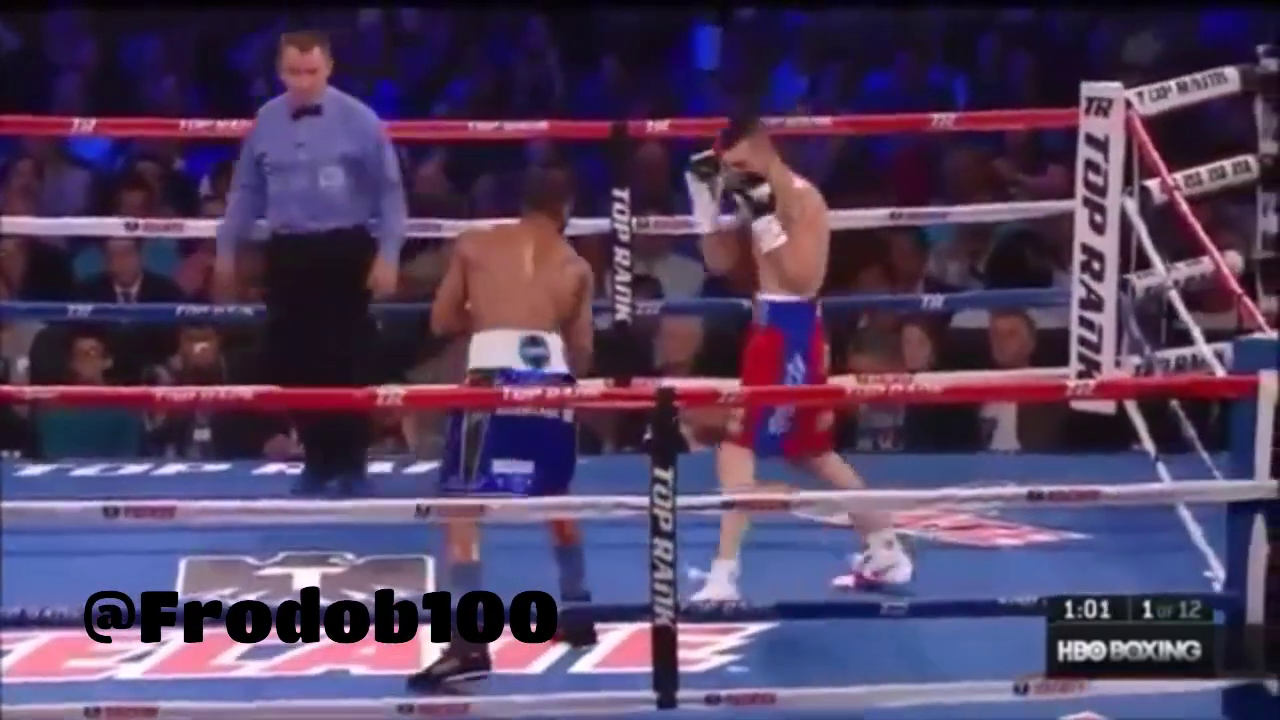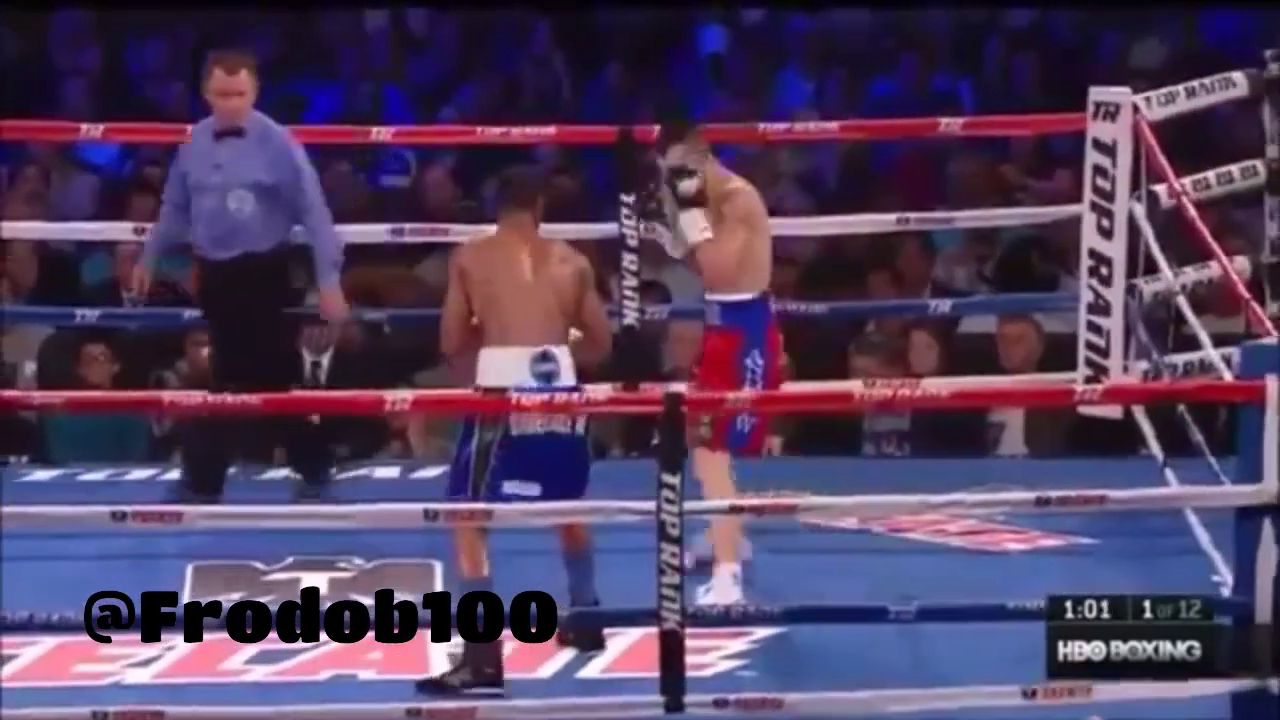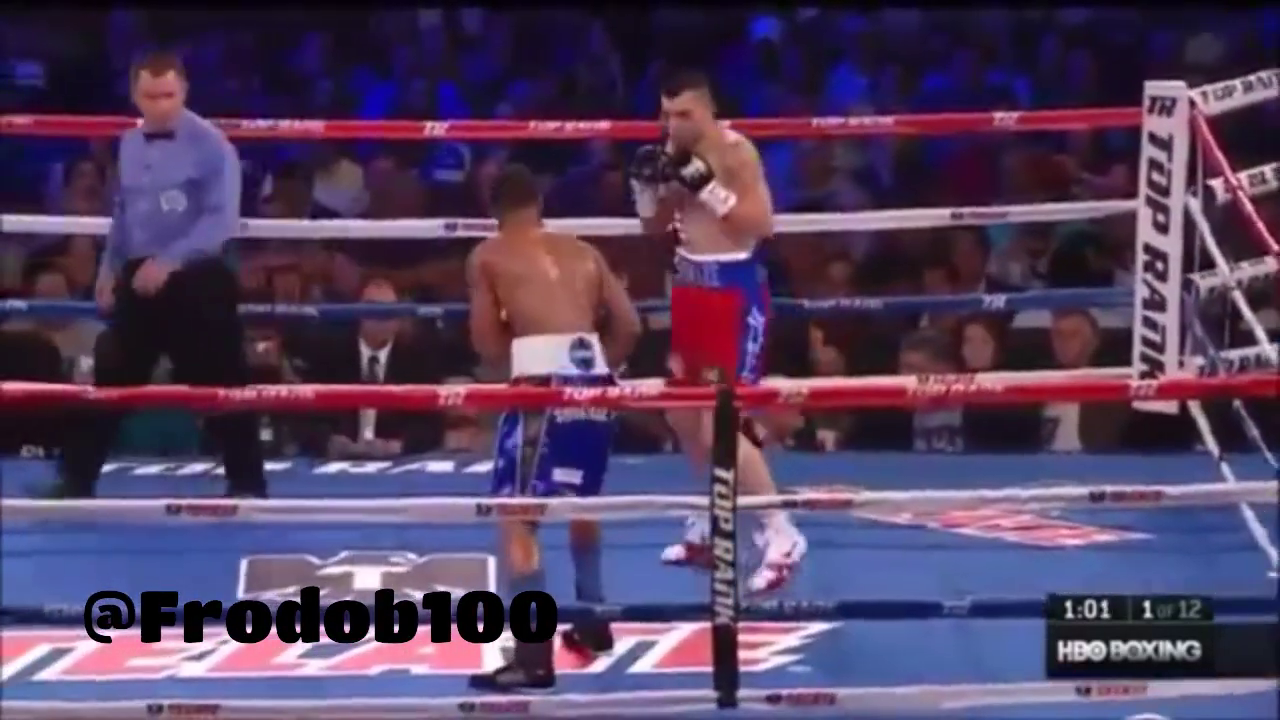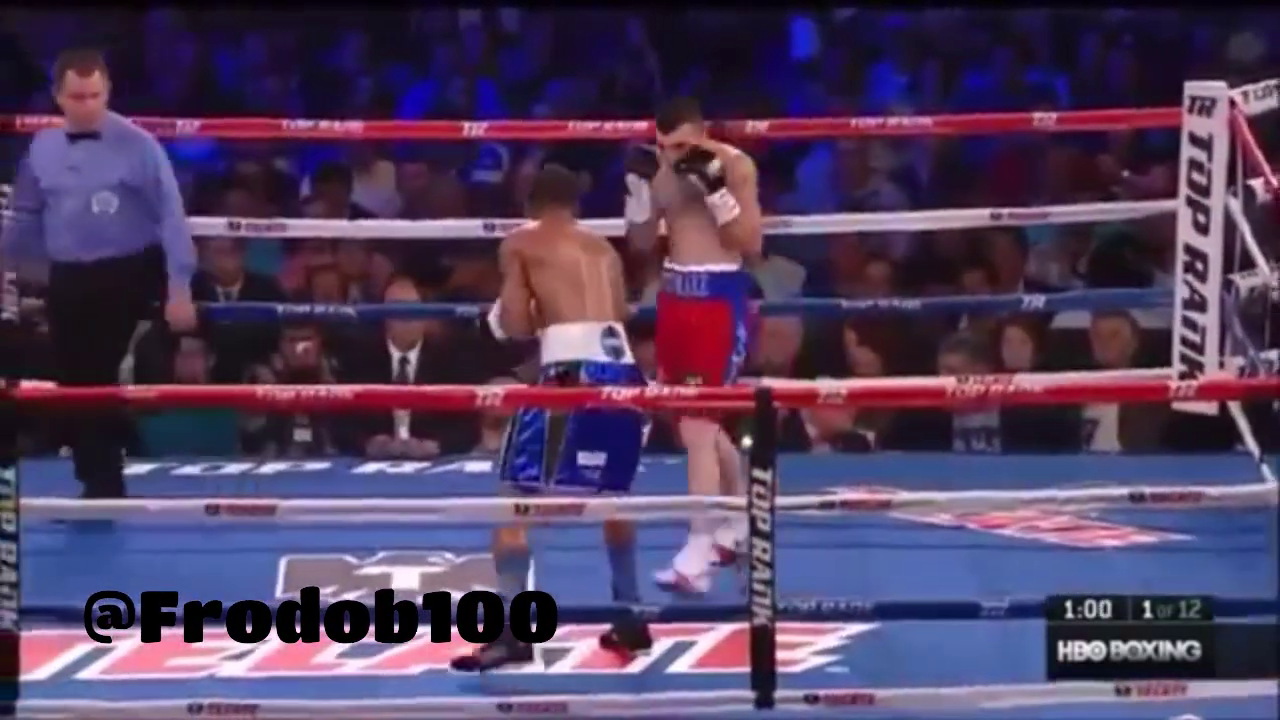
dt=0.4s
person 1, frame 1
left shoulder: (473, 244)
right shoulder: (576, 266)
left elbow: (442, 322)
right elbow: (582, 355)
left hip: (494, 376)
right hip: (552, 379)
left knee: (463, 507)
right knee: (556, 499)
left ankle: (468, 643)
right ankle: (576, 617)
person 1, frame 2
left shoulder: (470, 257)
right shoulder: (572, 262)
left elbow: (455, 344)
right elbow: (600, 341)
left hip: (503, 394)
right hip: (561, 391)
left knee: (467, 523)
right knee: (567, 507)
left ankle: (482, 658)
right ankle: (585, 622)
person 1, frame 3
left shoulder: (487, 257)
right shoulder: (584, 251)
left elbow: (487, 344)
right elbow: (628, 330)
left hip: (541, 383)
right hip: (594, 380)
left knee: (516, 518)
right knee: (580, 499)
left ankle: (534, 658)
right ankle: (592, 621)
person 1, frame 4
left shoulder: (520, 244)
right shoulder: (605, 250)
left elbow: (515, 326)
left hip: (572, 372)
right hip: (622, 370)
left knee: (516, 498)
right knee: (612, 497)
left ankle: (510, 635)
right ankle: (631, 622)
person 2, frame 1
left shoulder: (800, 198)
right shoulder: (762, 197)
left elbow: (800, 277)
right elbow: (719, 259)
left wrist: (762, 217)
right wrist: (704, 194)
left hip: (790, 335)
right hip: (775, 331)
left knee: (735, 452)
right knee: (815, 454)
left ankle: (722, 579)
right ankle: (885, 552)
person 2, frame 2
left shoulder: (737, 197)
right shoulder: (702, 195)
left elbow: (717, 272)
left wrist: (688, 211)
right wrist: (667, 217)
left hip: (746, 333)
right hip: (723, 327)
left knee: (708, 456)
right knee: (700, 443)
left ankle: (727, 583)
right ankle: (724, 541)
person 2, frame 3
left shoulder: (737, 152)
right shoulder: (673, 152)
left elbow: (760, 224)
right elbow: (652, 221)
left wrist: (705, 184)
right wrist: (648, 182)
left hip: (733, 291)
right hip: (691, 284)
right knee: (683, 414)
left ankle: (780, 535)
right ankle: (709, 524)
person 2, frame 4
left shoulder: (736, 165)
right shoulder: (658, 168)
left elbow: (752, 244)
right elbow: (642, 243)
left wrist: (715, 187)
right wrist: (638, 184)
left hip: (721, 300)
right hip: (674, 295)
left knee: (696, 425)
right knee: (706, 422)
left ankle: (694, 558)
right ankle: (738, 528)
person 3, frame 1
left shoulder: (359, 120)
right shoulder: (266, 122)
left elbow: (389, 190)
right elbow: (246, 190)
left wrist: (387, 255)
right wrist: (227, 247)
left hip: (344, 250)
right hip: (286, 251)
left knee: (344, 357)
right knee: (289, 361)
left ankle: (348, 463)
right ankle: (323, 460)
person 3, frame 2
left shoulder: (277, 145)
right shoulder: (194, 142)
left elbow: (313, 215)
right elbow: (175, 208)
left wrist: (328, 283)
right wrist: (149, 259)
left hip: (260, 273)
right hip: (211, 273)
left knee: (235, 381)
right knee: (261, 380)
left ankle: (199, 486)
right ankle: (312, 464)
person 3, frame 3
left shoulder: (210, 146)
right shoulder: (130, 145)
left elbow: (219, 219)
left wrist: (169, 262)
right wrist: (109, 271)
left hip: (195, 279)
right hip: (135, 279)
left knee: (218, 383)
right knee: (111, 380)
left ankle: (247, 483)
right ankle: (76, 483)
person 3, frame 4
left shoulder: (137, 146)
right shoulder: (42, 147)
left elbow: (170, 217)
left wrist: (179, 288)
left hip: (121, 277)
right hip: (67, 280)
left knee: (93, 384)
right knee: (78, 385)
left ankle: (100, 489)
right ankle: (105, 491)
